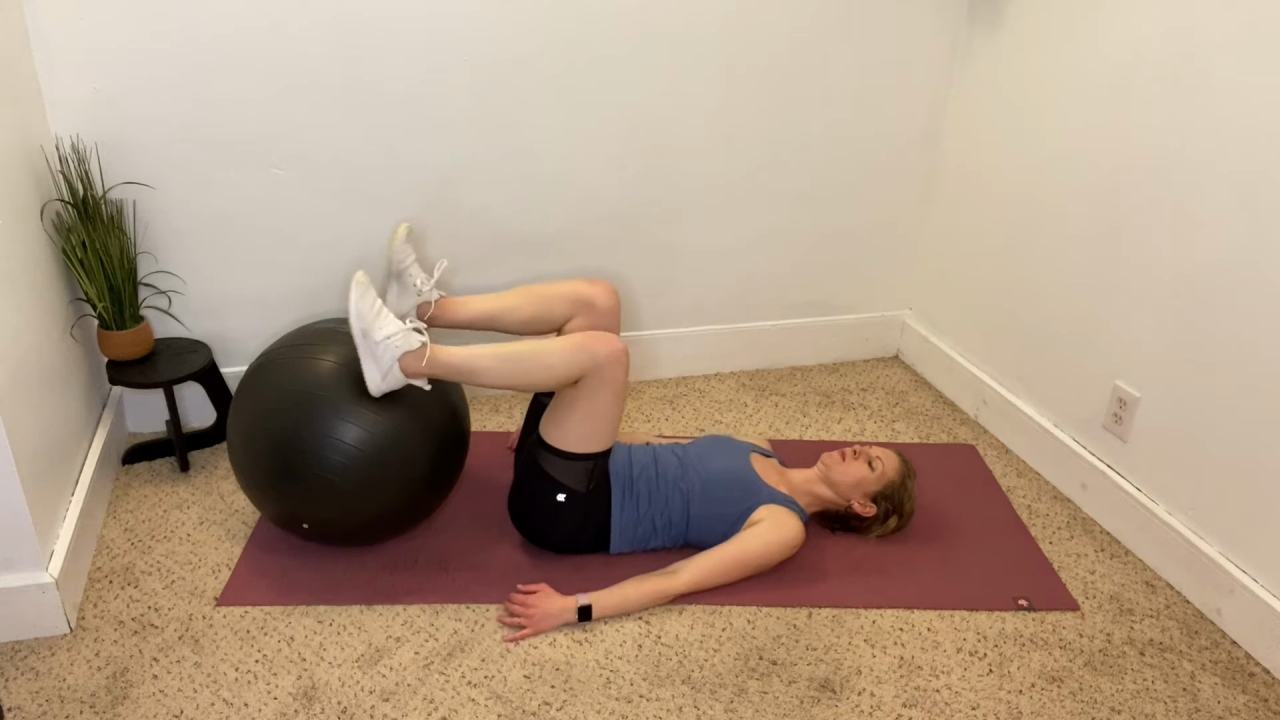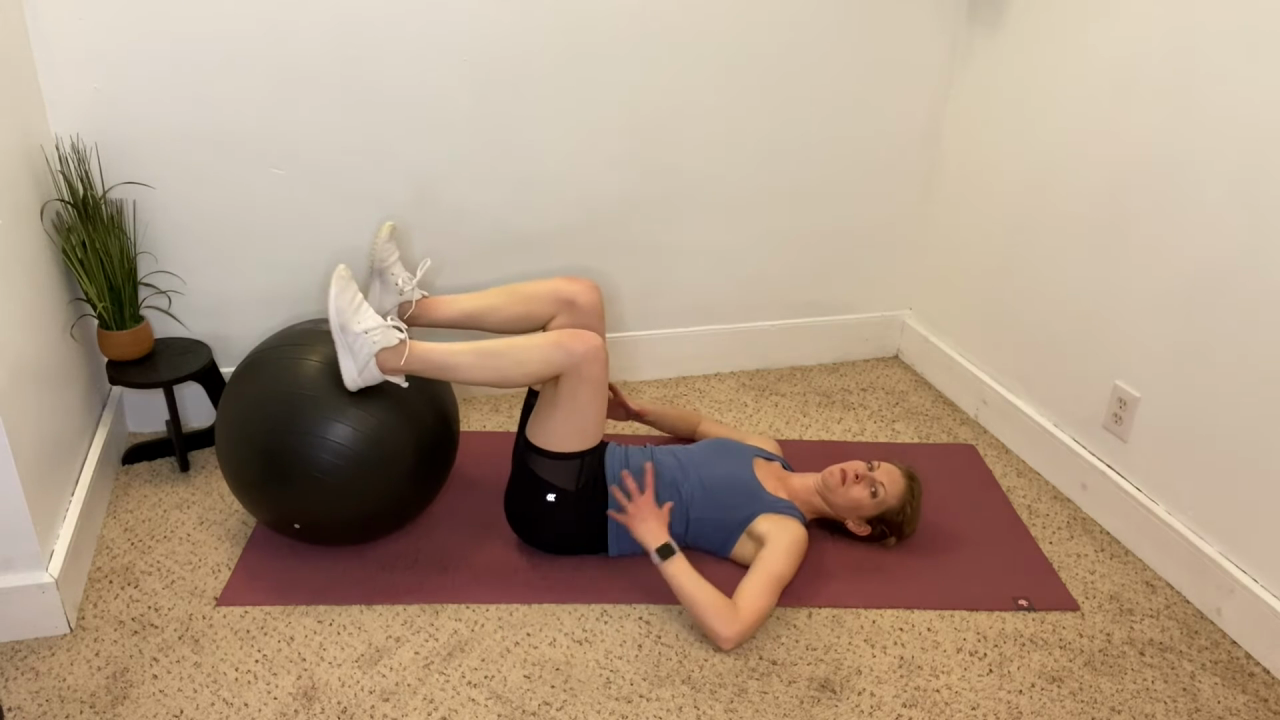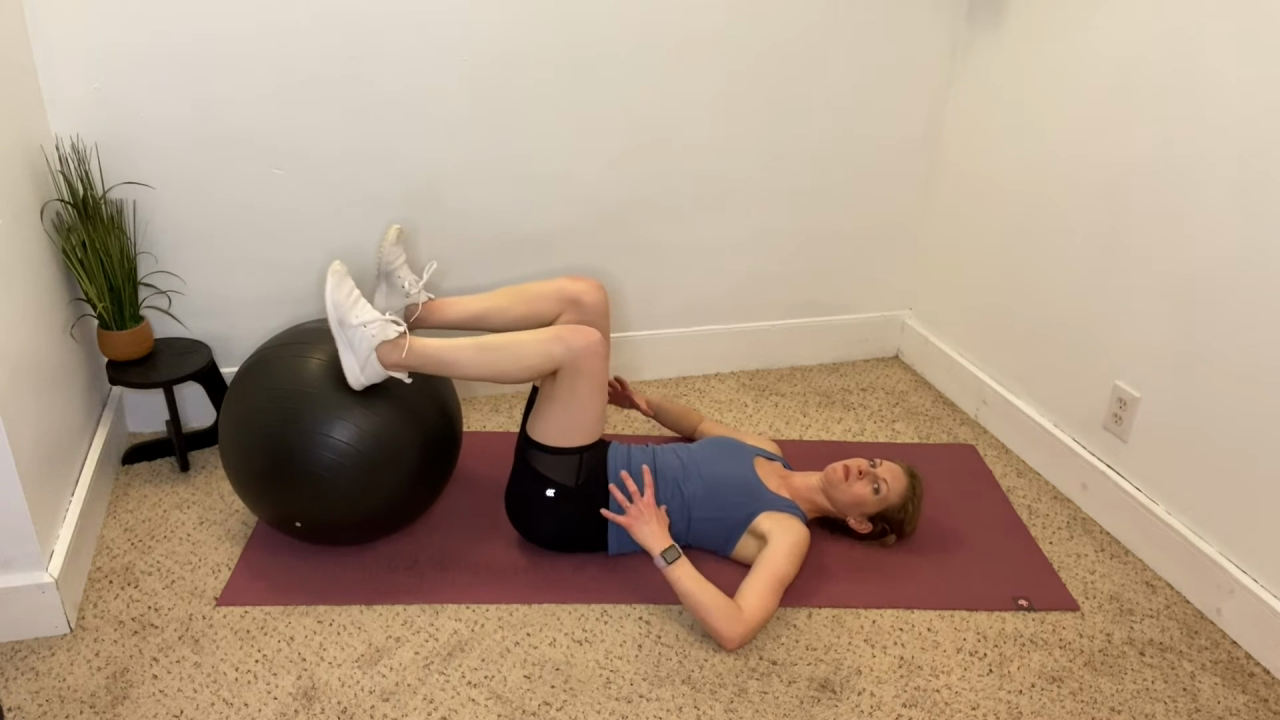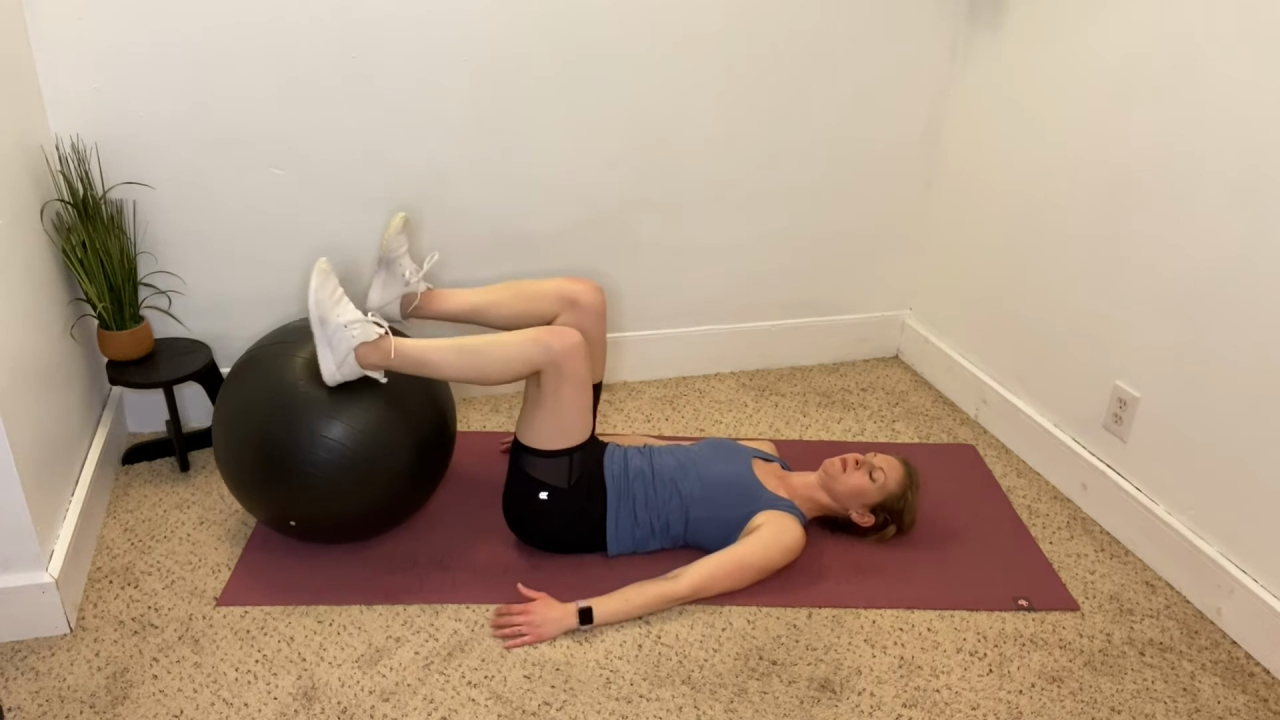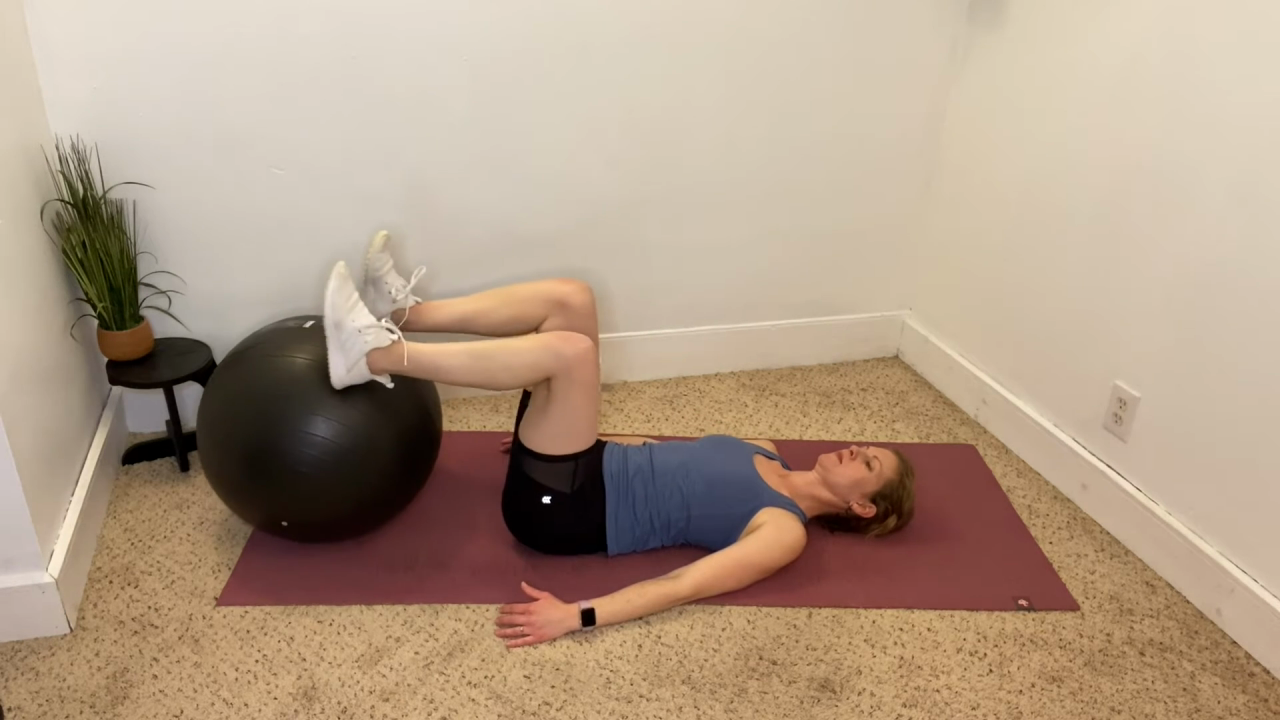
dt=1s
person 1, frame 1
left shoulder: (784, 527)
right shoulder: (760, 454)
left elbow: (680, 579)
left wrist: (574, 608)
right wrist: (559, 428)
left hip: (569, 509)
right hip: (580, 470)
left knee: (603, 350)
right knee: (595, 299)
left ankle: (408, 360)
right ankle: (424, 307)
person 1, frame 2
left shoulder: (787, 534)
right shoulder: (767, 452)
left elbow: (729, 628)
right elbow: (698, 426)
left wrist: (658, 543)
right wrist: (633, 409)
left hip: (564, 507)
right hip: (594, 473)
left knee: (580, 348)
right knee: (578, 298)
left ankle: (387, 357)
right ankle: (409, 305)
person 1, frame 3
left shoulder: (789, 533)
right shoulder: (767, 451)
left elbow: (734, 629)
right elbow: (700, 427)
left wrist: (661, 545)
right wrist: (643, 402)
left hip: (568, 506)
right hip: (595, 466)
left knee: (579, 343)
right knee: (583, 297)
left ankle: (387, 351)
right ankle: (415, 308)
person 1, frame 4
left shoulder: (784, 533)
right shoulder: (764, 453)
left elbow: (682, 585)
left wrist: (575, 616)
right wrist: (549, 427)
left hip: (563, 507)
right hip: (594, 466)
left knee: (559, 345)
right knee: (580, 298)
left ankle: (366, 350)
right ankle: (411, 299)
person 1, frame 5
left shoulder: (785, 531)
right shoulder: (764, 452)
left elbow: (685, 584)
left wrist: (576, 617)
right wrist: (547, 432)
left hip: (563, 509)
right hip: (594, 465)
left knee: (569, 351)
right knee: (569, 299)
left ankle: (377, 355)
right ankle: (403, 313)
